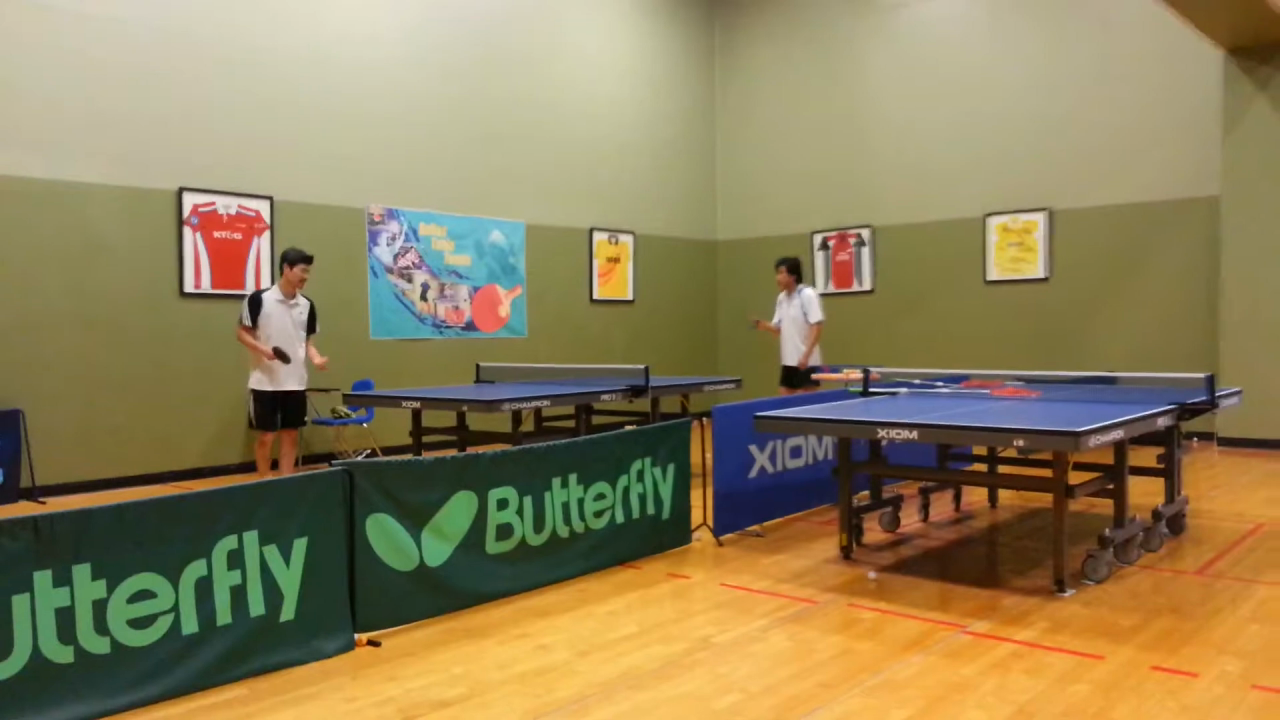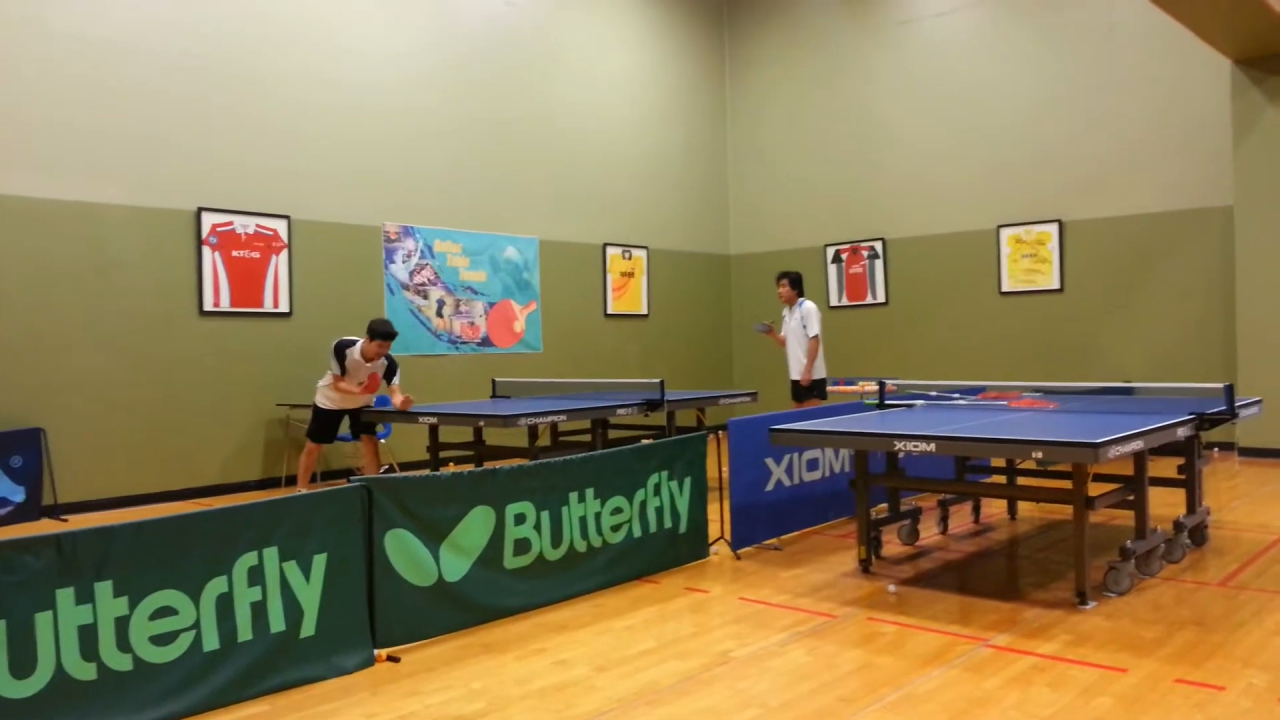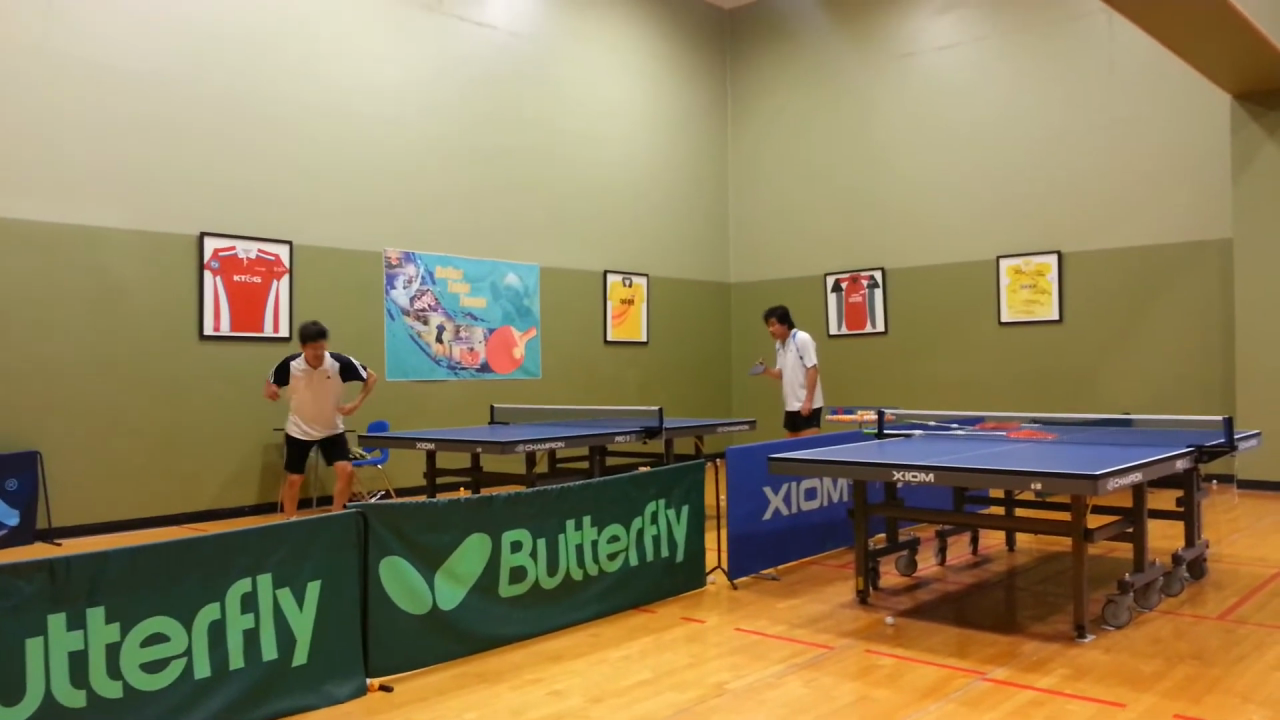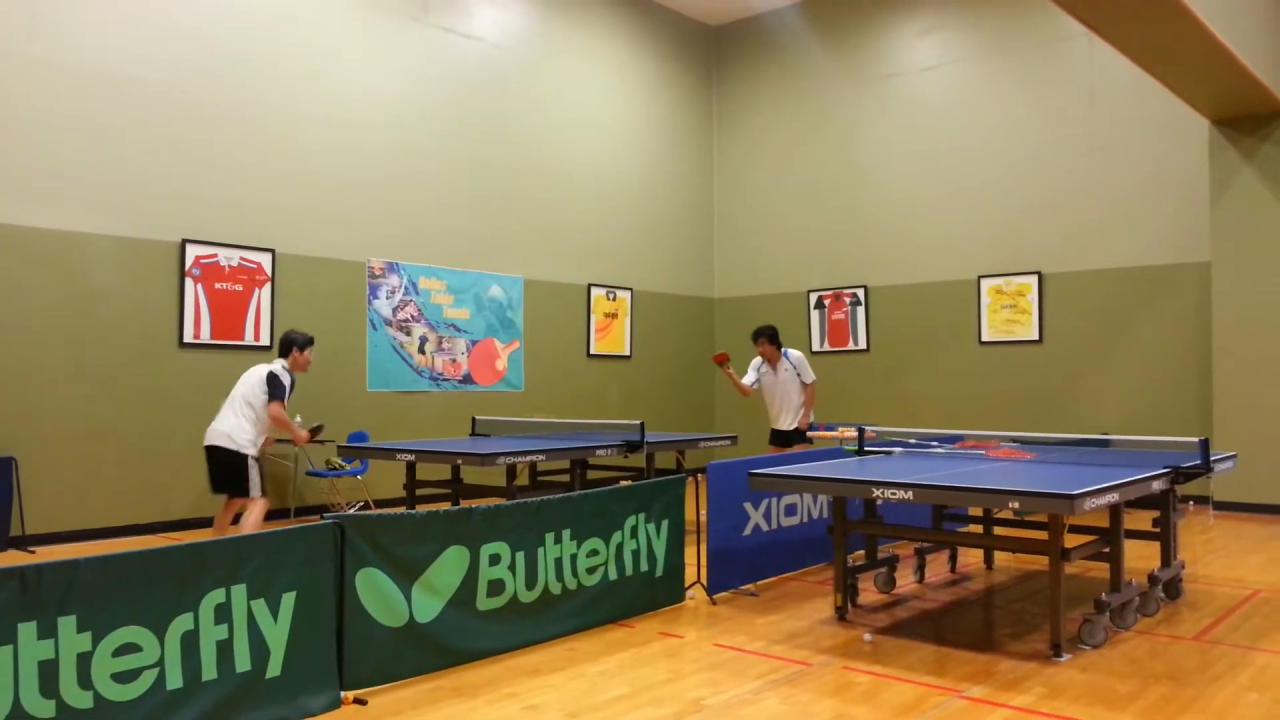
dt=1s
person 1, frame 1
left shoulder: (307, 305)
right shoulder: (258, 299)
right elbow: (242, 334)
left wrist: (316, 358)
right wrist: (261, 349)
left hip: (296, 382)
right hip: (265, 382)
left knee: (290, 435)
right knee: (266, 437)
person 1, frame 2
left shoulder: (389, 363)
right shoulder: (342, 347)
left elbow: (394, 392)
right elbow: (337, 383)
left wrist: (401, 403)
right wrist: (359, 390)
left hip: (362, 404)
right hip: (330, 400)
left knee: (370, 444)
right knee: (312, 447)
right ankle: (300, 492)
person 1, frame 3
left shoulder: (341, 363)
right shoulder: (289, 364)
left elbow: (371, 377)
right elbow: (271, 384)
left wrist: (355, 403)
right wrist: (272, 390)
left hip: (331, 428)
right hip: (298, 429)
left knee: (345, 471)
right knee: (294, 479)
right ankle: (290, 521)
person 1, frame 4
left shoulder: (259, 370)
right shoulder: (283, 375)
right elbow: (275, 413)
right wrist: (297, 434)
left hip: (216, 440)
right hip: (237, 445)
left knee: (235, 500)
right knee: (257, 504)
